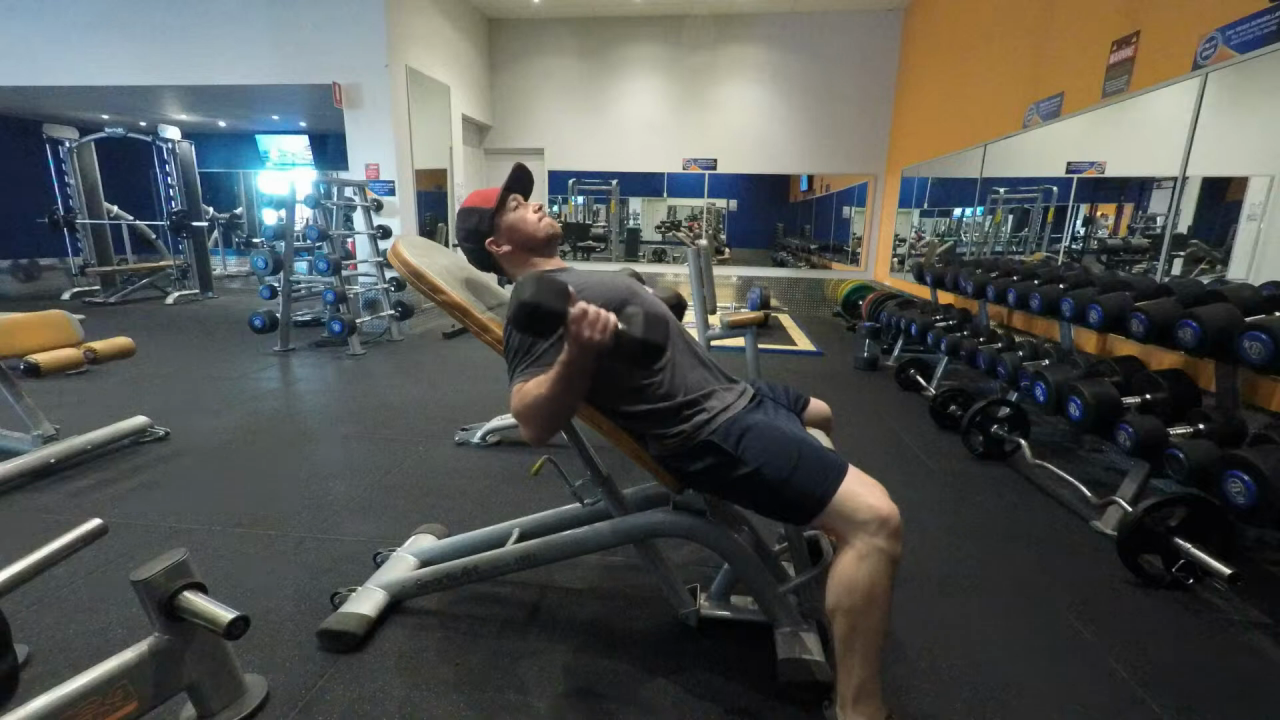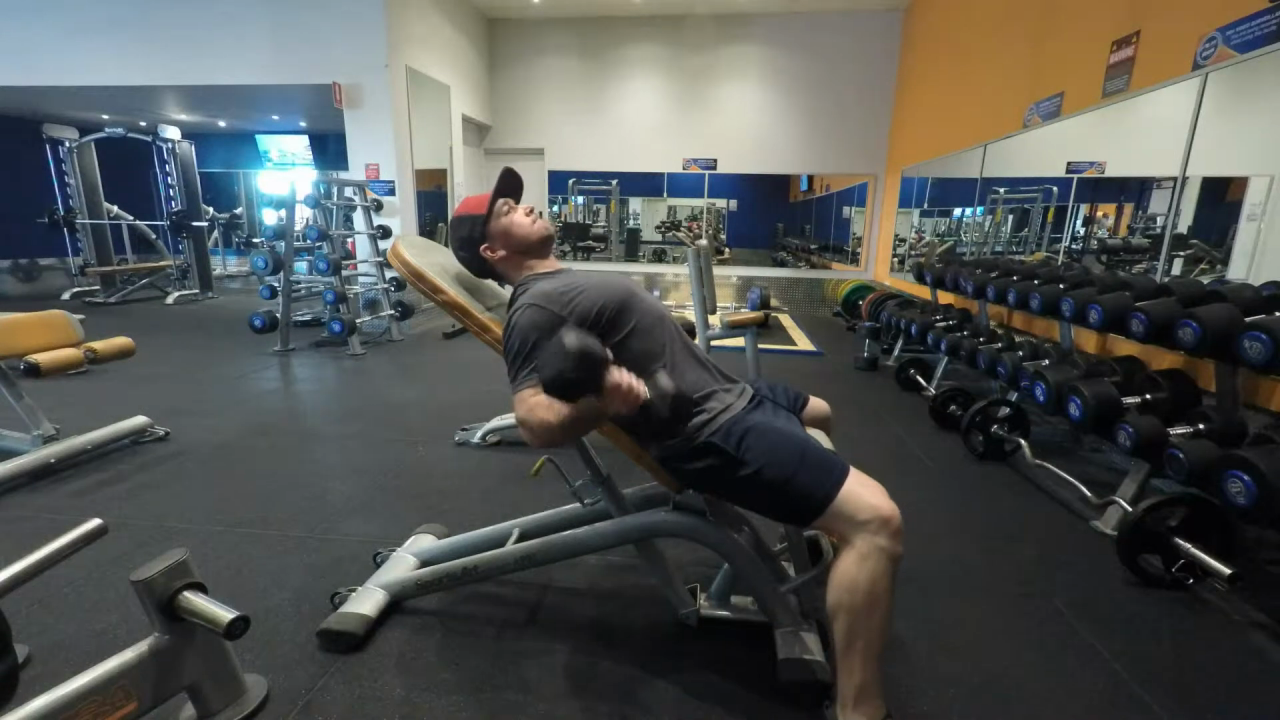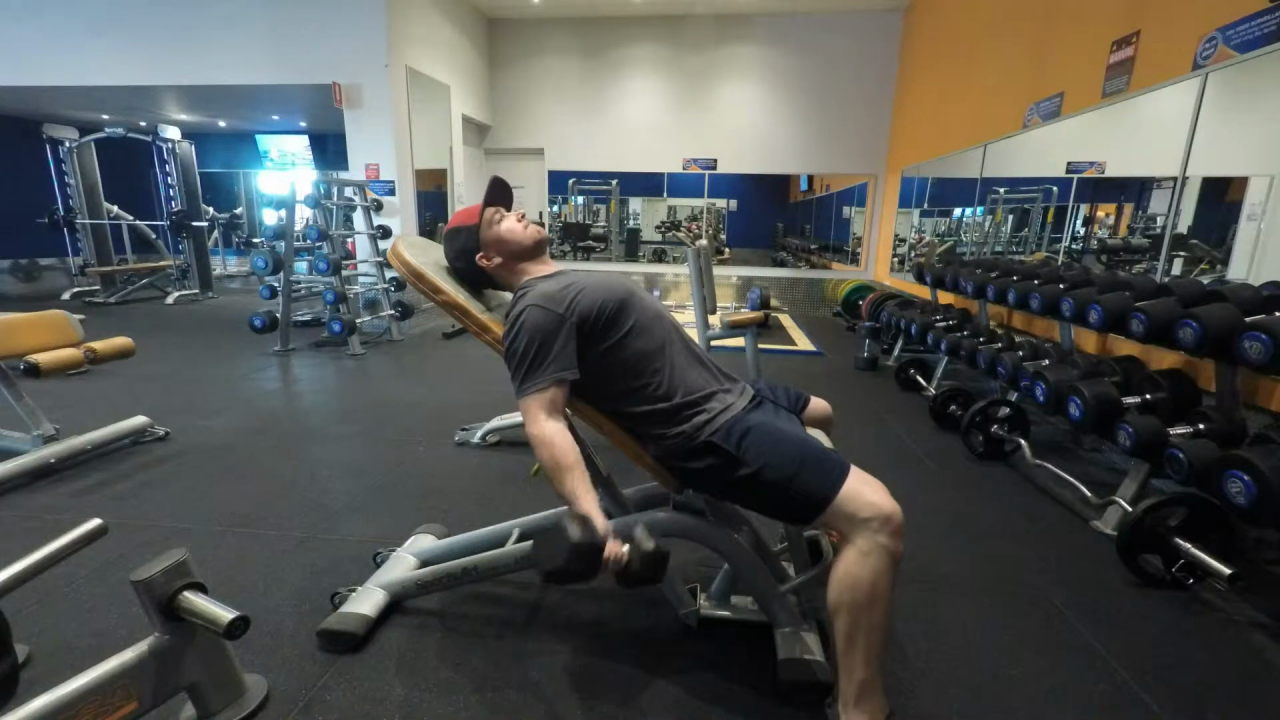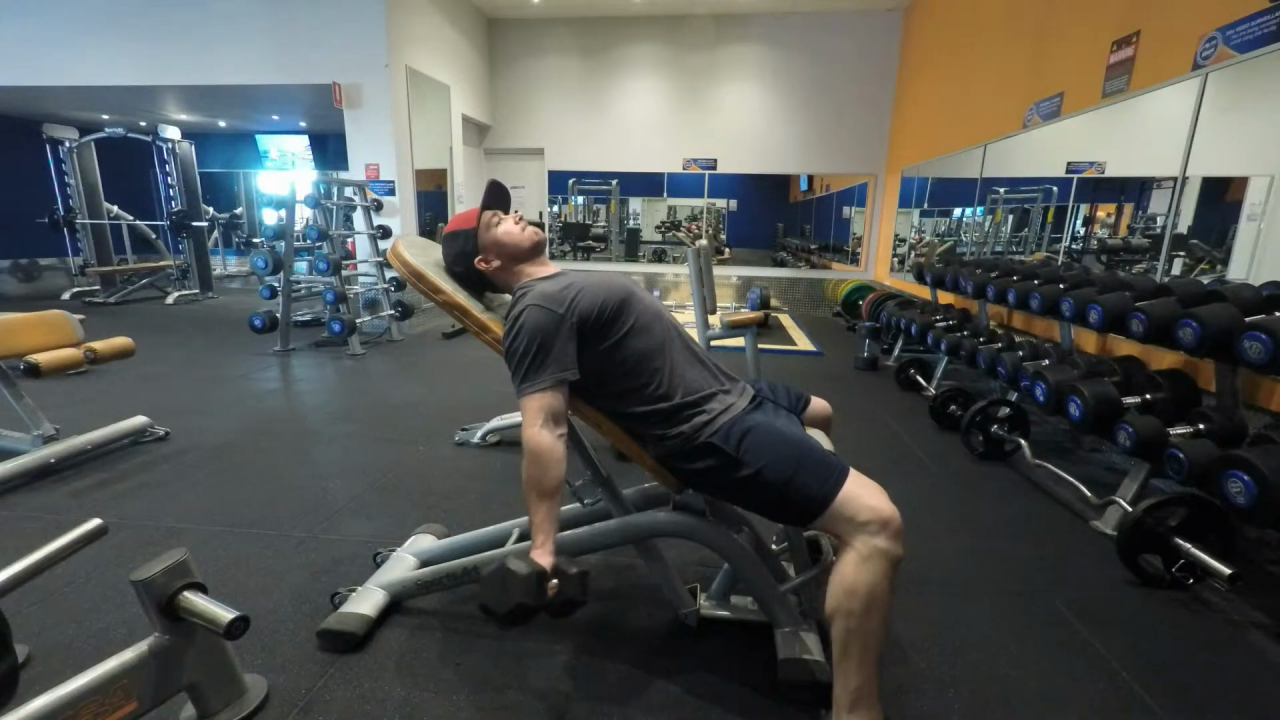
dt=0.5s
person 1, frame 1
left shoulder: (564, 279)
right elbow: (534, 422)
left wrist: (650, 307)
right wrist: (577, 350)
left hip: (731, 396)
right hip: (711, 432)
left knee: (819, 415)
right knee: (874, 519)
left ankle: (807, 533)
person 1, frame 2
left shoulder: (561, 281)
right shoulder: (537, 309)
right elbow: (534, 419)
left wrist: (666, 333)
right wrist: (596, 401)
left hip: (730, 395)
right hip: (712, 432)
left knee: (819, 415)
right knee: (875, 518)
left ankle: (804, 535)
person 1, frame 3
left shoulder: (560, 284)
right shoulder: (537, 310)
right elbow: (545, 421)
right wrist: (592, 518)
left hip: (731, 396)
right hip: (712, 432)
left knee: (819, 414)
right knee: (876, 517)
left ankle: (803, 529)
person 1, frame 4
left shoulder: (561, 284)
right shoulder: (539, 310)
right elbow: (544, 427)
right wrist: (544, 547)
left hip: (732, 394)
right hip: (713, 432)
left knee: (819, 414)
right knee: (875, 522)
left ankle: (801, 526)
